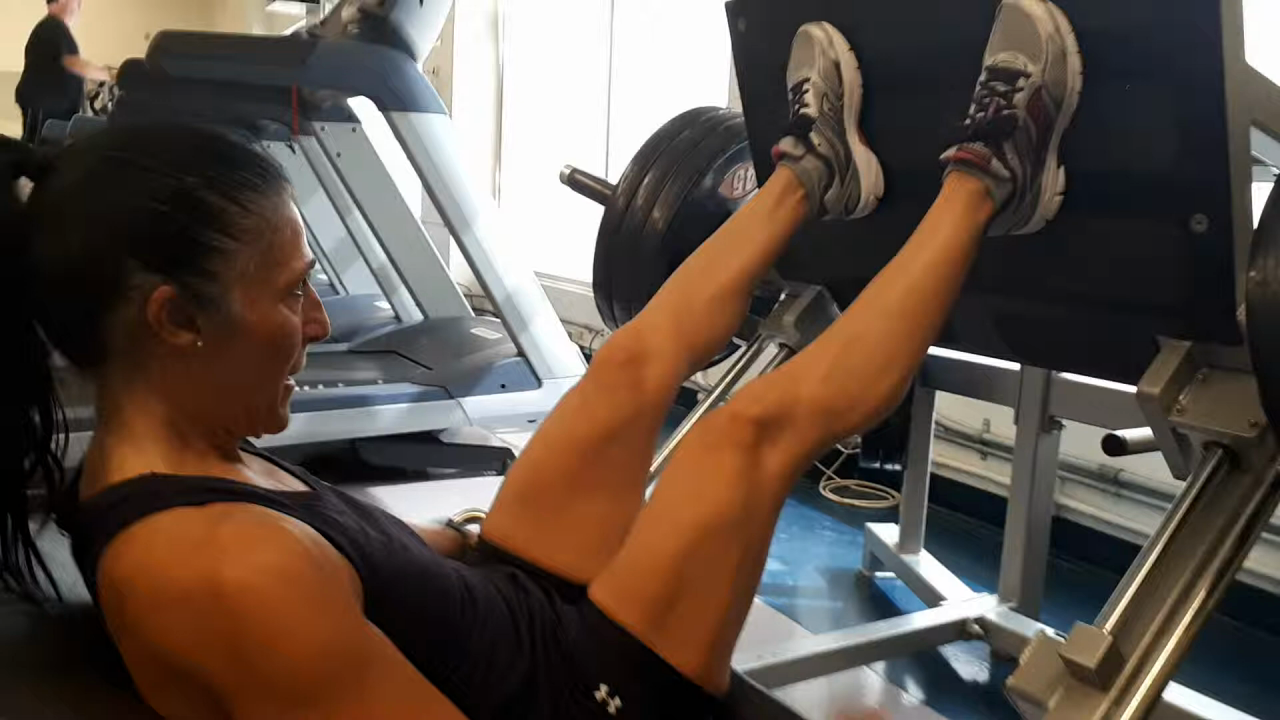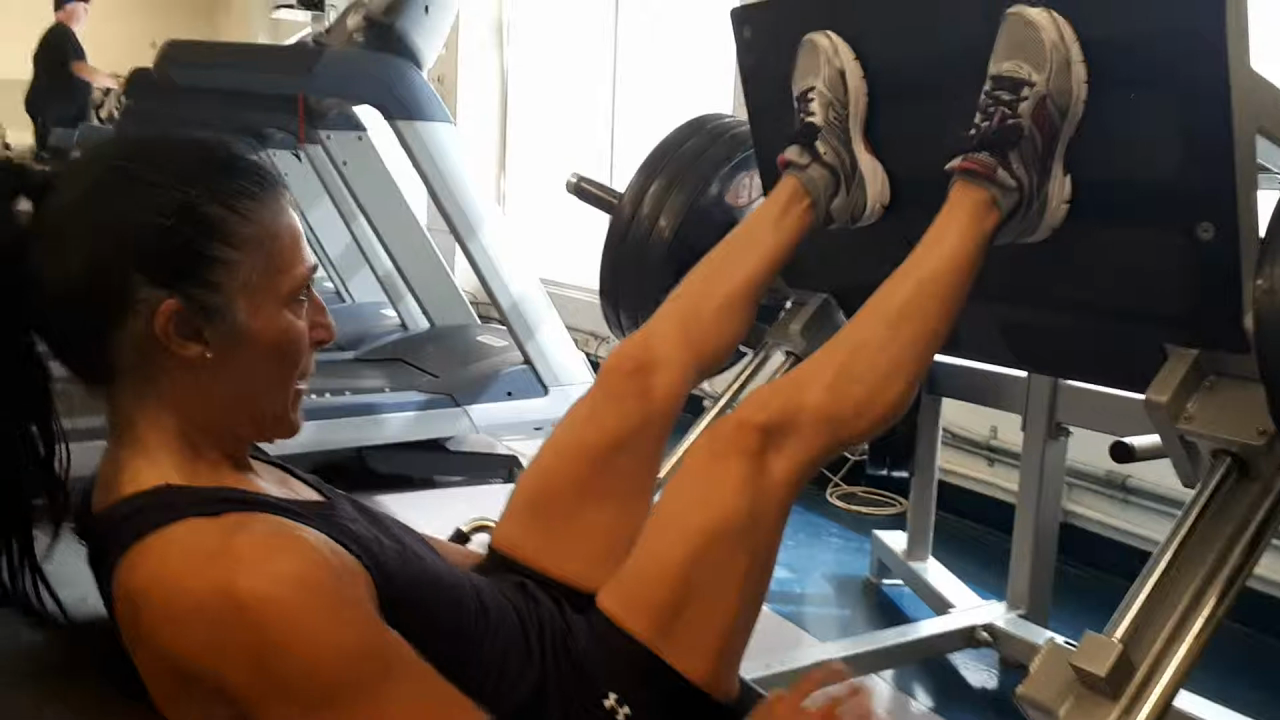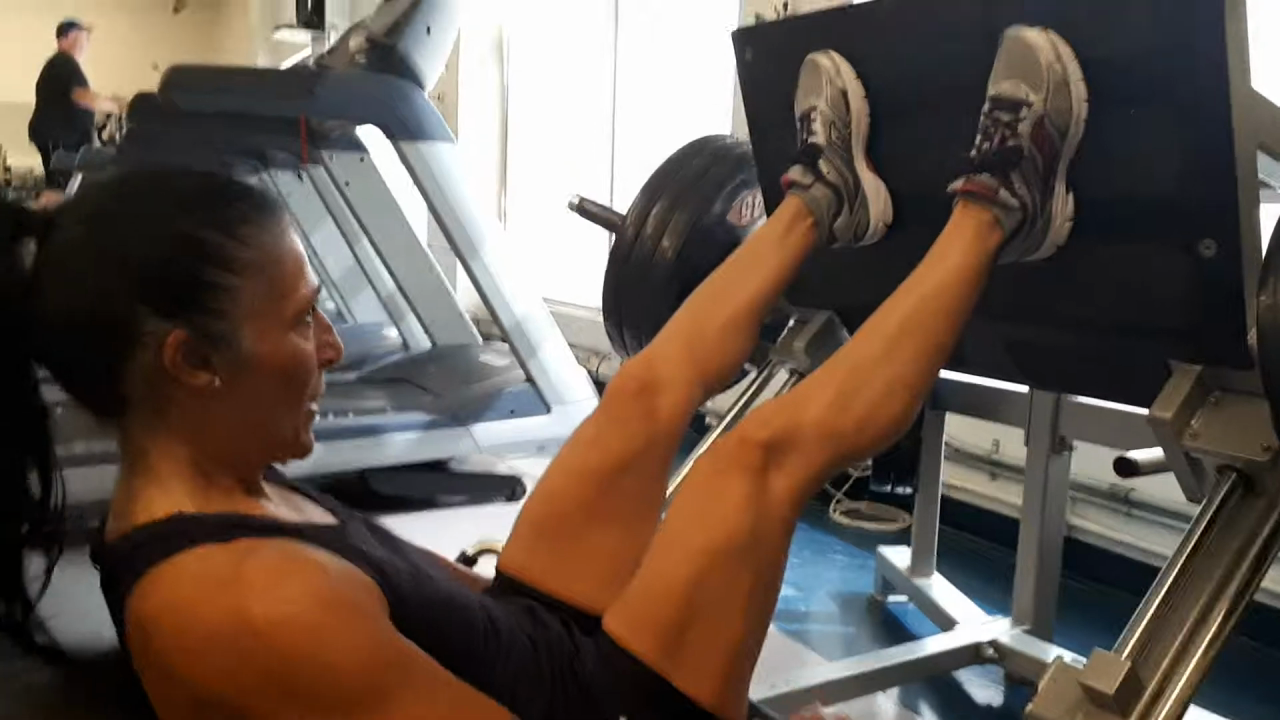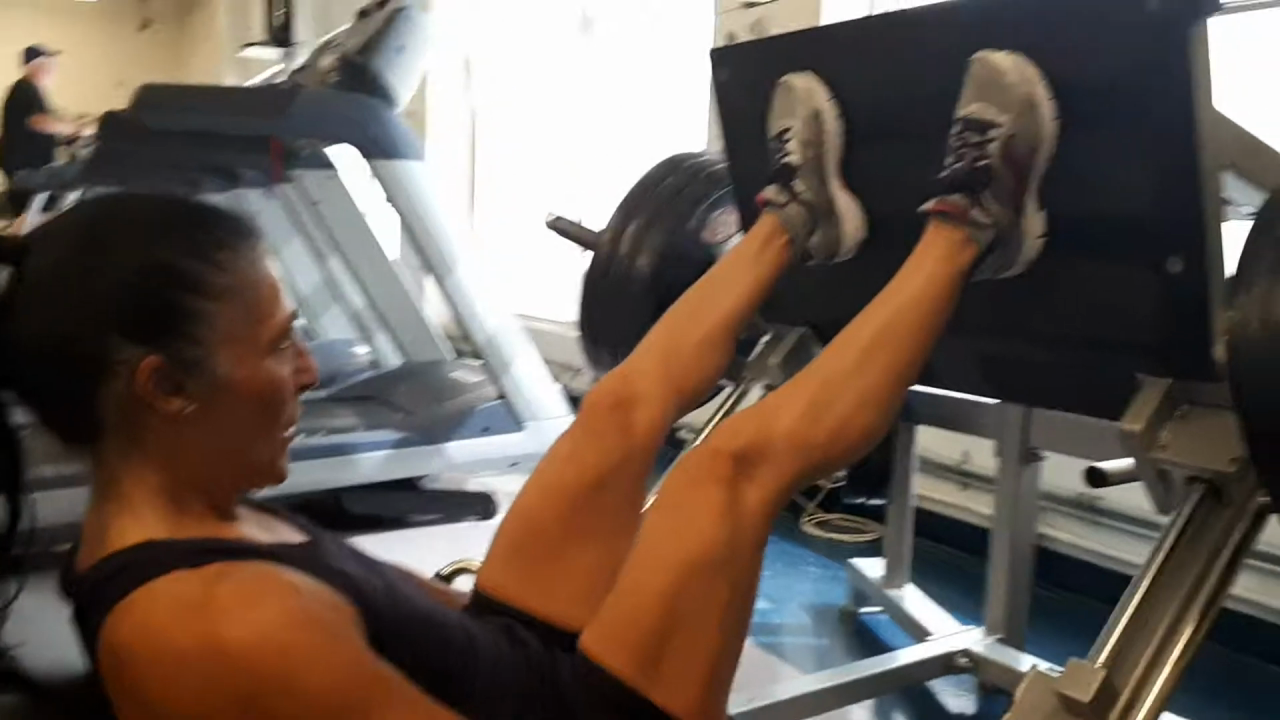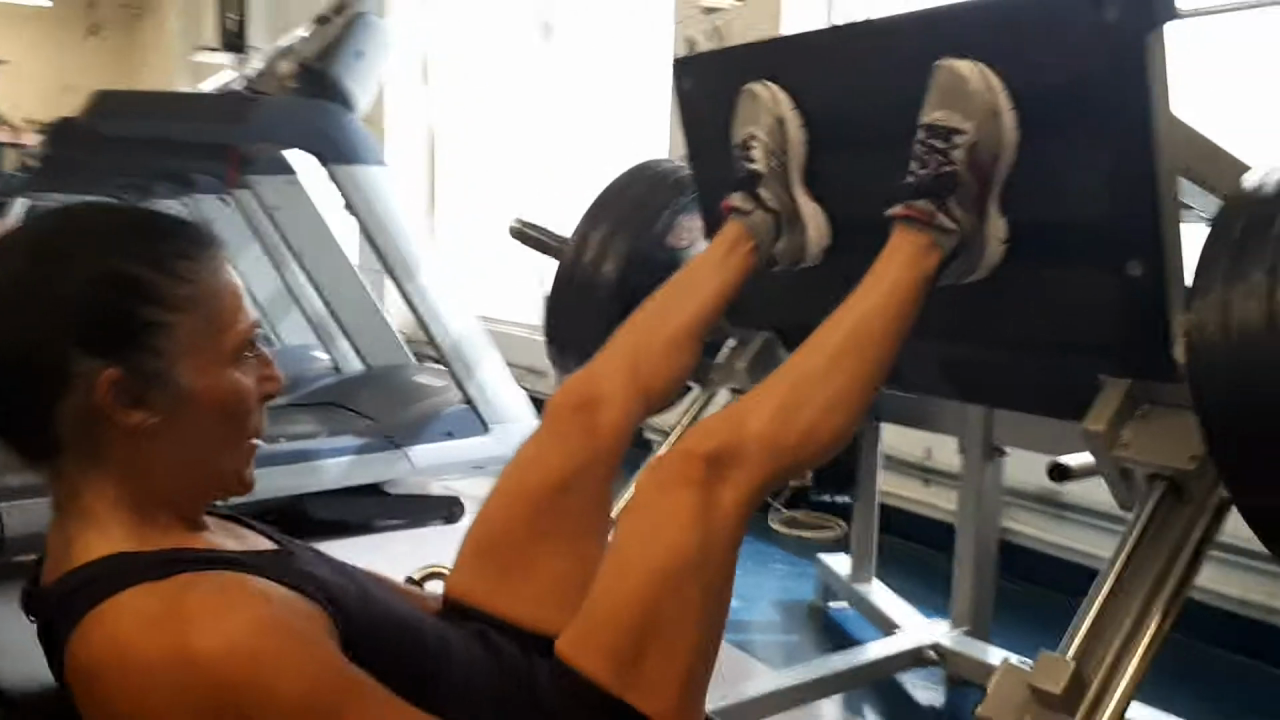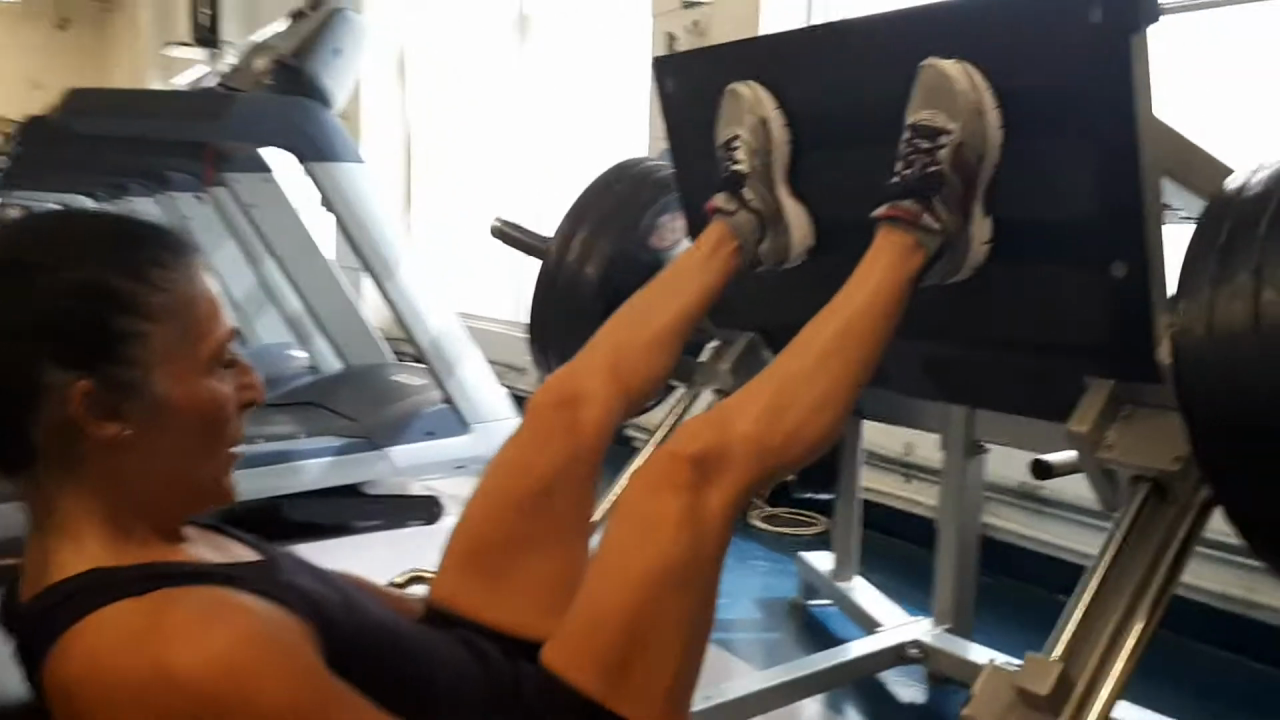
dt=0.1s
person 1, frame 1
left shoulder: (155, 466)
right shoulder: (224, 573)
left wrist: (462, 549)
left hip: (506, 608)
left knee: (636, 359)
right knee: (765, 421)
left ankle: (808, 171)
right ankle: (981, 182)
person 1, frame 2
left shoulder: (168, 480)
right shoulder: (240, 582)
left wrist: (467, 559)
left hip: (514, 615)
left knee: (643, 368)
right knee: (769, 427)
left ankle: (812, 180)
right ankle: (987, 192)
person 1, frame 3
left shoulder: (175, 508)
right shoulder: (247, 604)
left wrist: (484, 576)
left knee: (651, 386)
right knee: (773, 447)
left ankle: (816, 200)
right ankle: (992, 210)
person 1, frame 4
left shoulder: (152, 534)
right shoulder: (228, 629)
left wrist: (457, 595)
left knee: (626, 403)
right knee: (746, 458)
left ankle: (790, 219)
right ankle: (963, 229)
person 1, frame 5
left shoulder: (115, 550)
left wrist: (437, 607)
left knee: (592, 403)
right knee: (715, 460)
left ankle: (757, 224)
right ankle: (930, 233)
person 1, frame 6
left shoulder: (104, 557)
left wrist: (415, 609)
left knee: (574, 402)
right knee: (703, 461)
left ankle: (740, 225)
right ankle: (913, 234)
